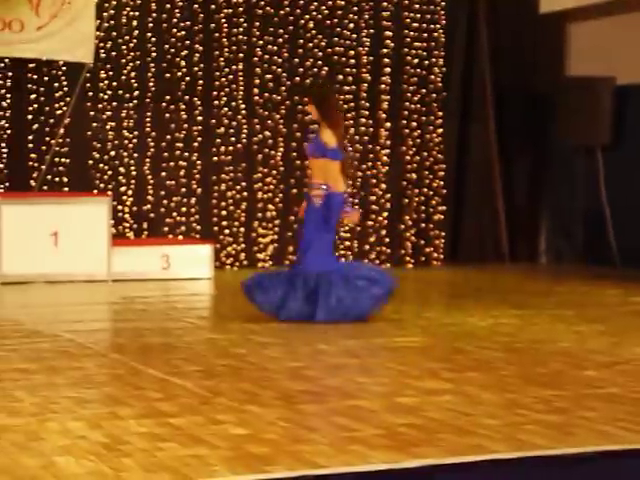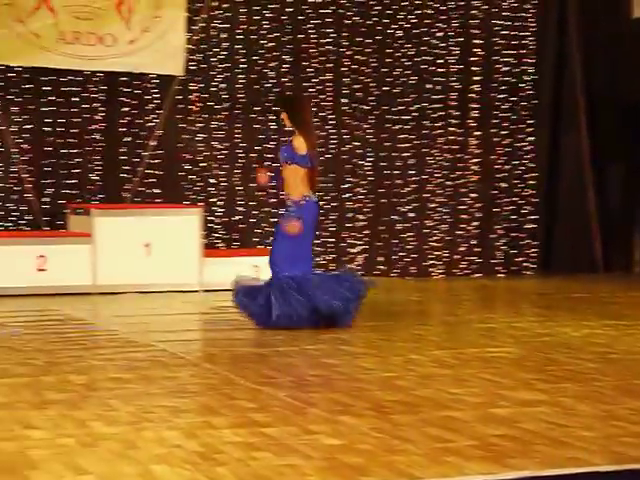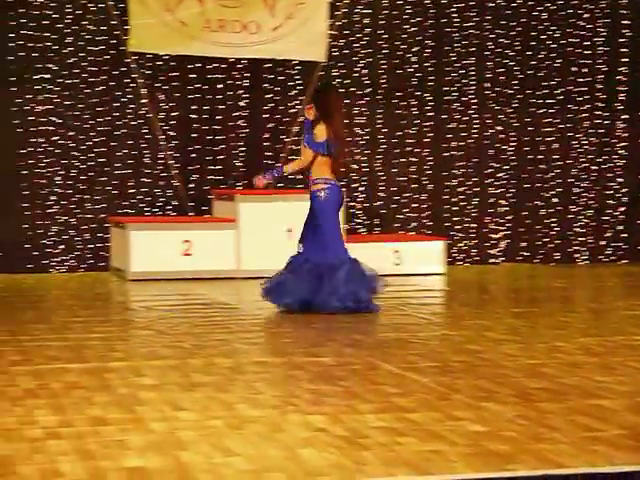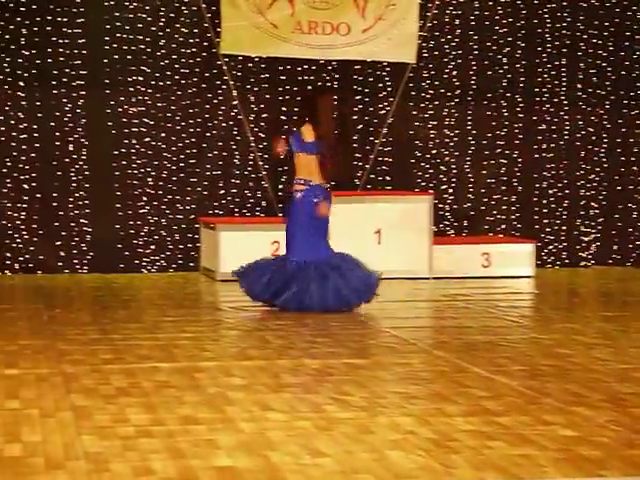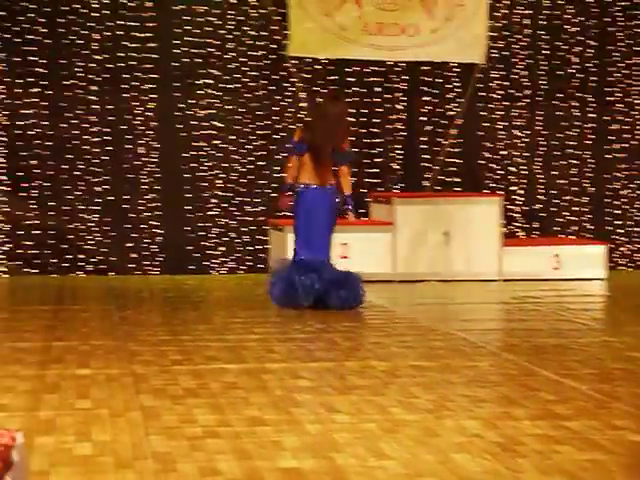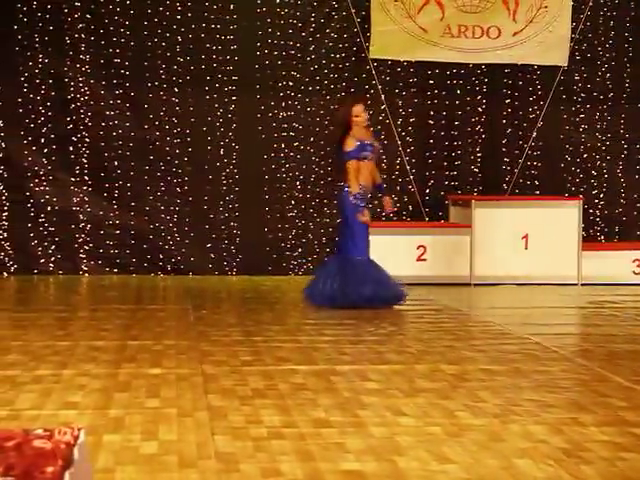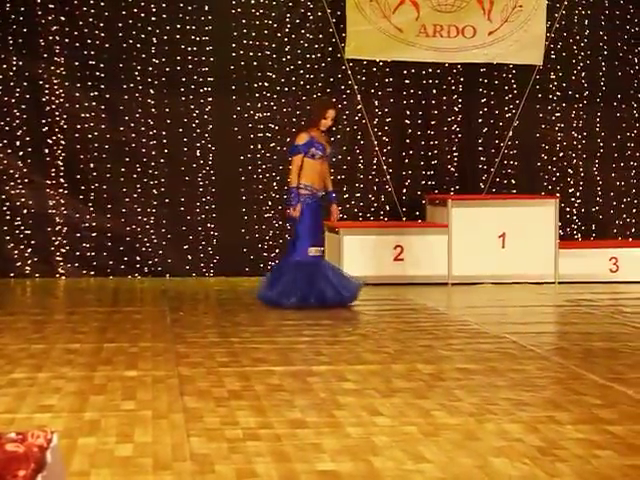
dt=0.7s
person 1, frame 1
left shoulder: (326, 134)
right shoulder: (326, 132)
left elbow: (336, 173)
left wrist: (346, 206)
right wrist: (308, 200)
left hip: (324, 198)
right hip: (320, 197)
left knee: (315, 255)
right knee: (320, 254)
left ankle: (317, 305)
person 1, frame 2
left shoulder: (298, 140)
right shoulder: (300, 140)
left elbow: (296, 181)
left wrist: (291, 215)
right wrist: (270, 179)
left hip: (299, 207)
right hip: (301, 206)
left knee: (281, 260)
right knee: (298, 263)
right ankle: (307, 313)
person 1, frame 3
left shoulder: (322, 128)
right shoulder: (331, 129)
left elbow: (303, 161)
right elbow: (308, 151)
left wrist: (269, 176)
right wrist: (307, 121)
left hip: (324, 191)
right hip: (327, 190)
left knee: (332, 247)
right knee: (309, 246)
left ankle: (350, 295)
right ankle: (305, 296)
person 1, frame 4
left shoulder: (306, 129)
right shoulder: (321, 131)
left elbow: (313, 165)
left wrist: (321, 199)
right wrist: (287, 148)
left hip: (305, 191)
right hip: (319, 192)
left knee: (298, 246)
right knee: (317, 246)
left ankle: (294, 296)
right ankle: (345, 290)
person 1, frame 5
left shoulder: (303, 134)
right shoulder: (341, 141)
left elbow: (292, 165)
right elbow: (344, 175)
left wrist: (286, 191)
right wrist: (350, 207)
left hip: (304, 194)
right hip: (327, 195)
left knee: (305, 247)
right knee: (321, 246)
left ankle: (306, 291)
person 1, frame 6
left shoulder: (369, 135)
right shoulder: (351, 142)
right elbow: (351, 177)
left wrist: (384, 194)
right wrist: (361, 207)
left hip: (360, 196)
right hip: (352, 197)
left knee: (349, 247)
right knee: (358, 249)
left ankle: (336, 291)
right ankle: (363, 294)
person 1, frame 7
left shoulder: (323, 139)
right shoulder: (304, 138)
right elbow: (294, 170)
left wrist: (333, 201)
right wrist: (294, 200)
left hip: (317, 198)
right hip: (304, 196)
left knee: (315, 247)
right knee: (303, 246)
left ankle: (311, 292)
right ankle: (287, 292)
